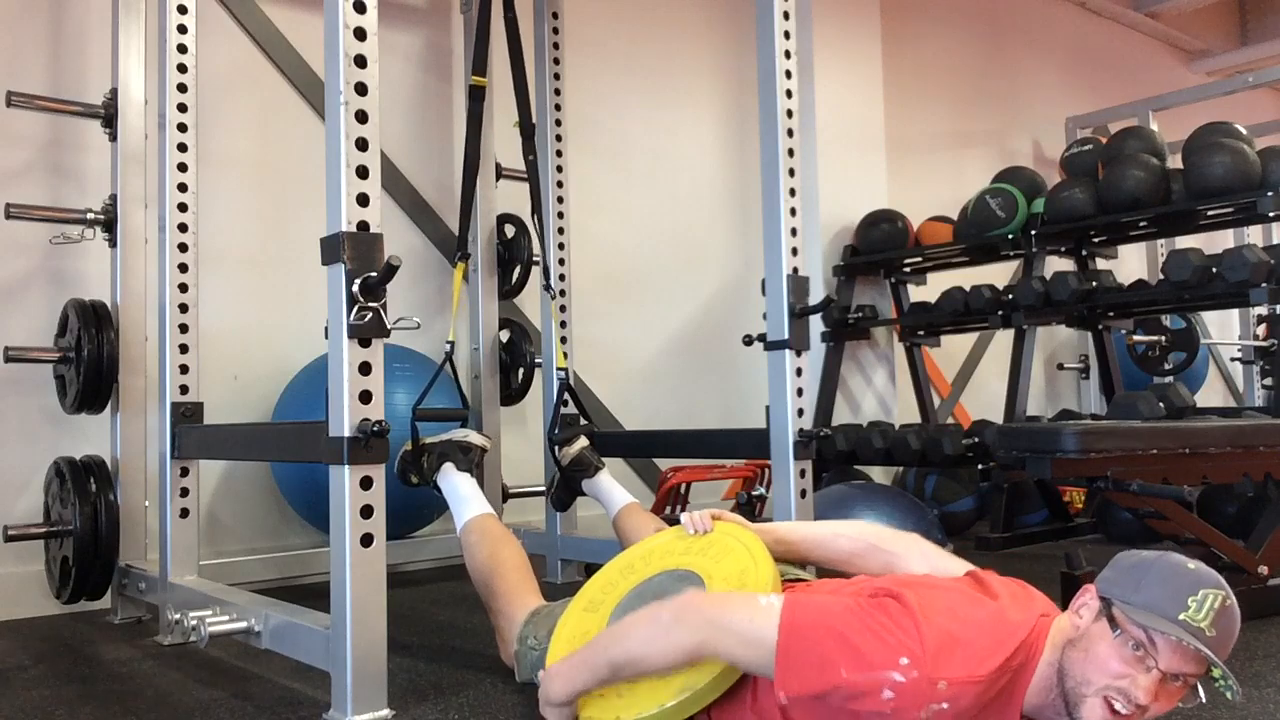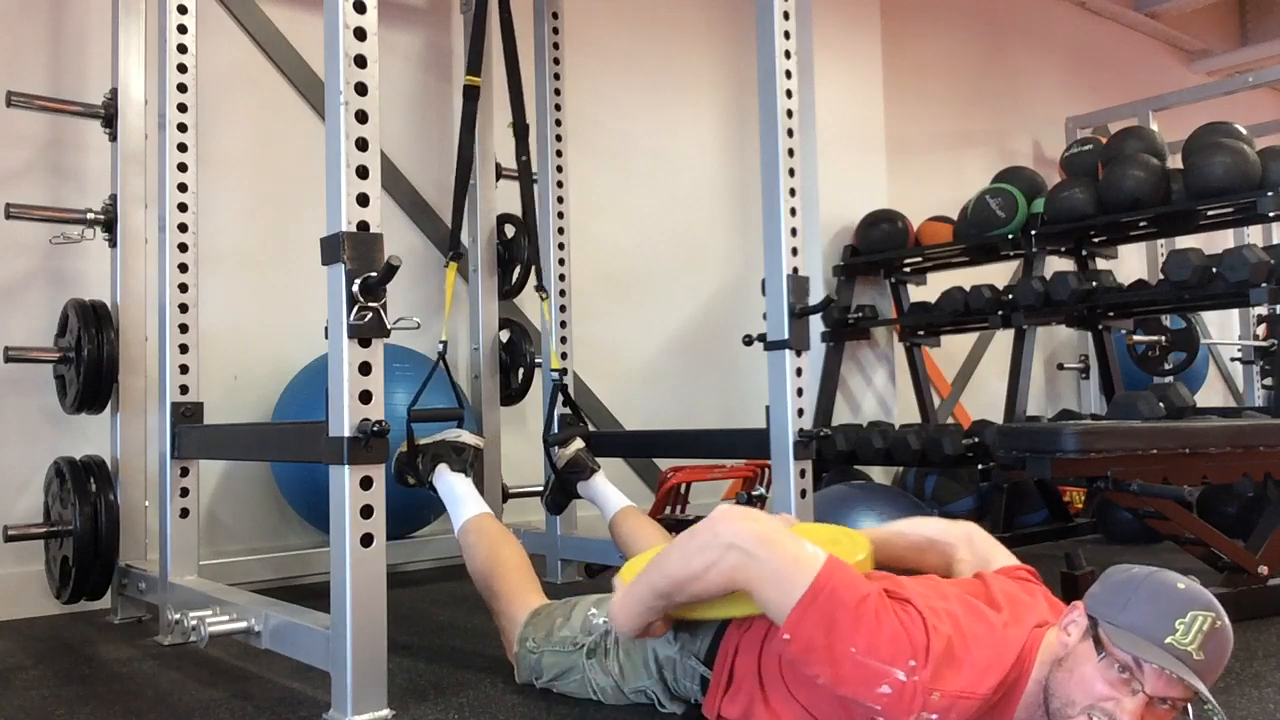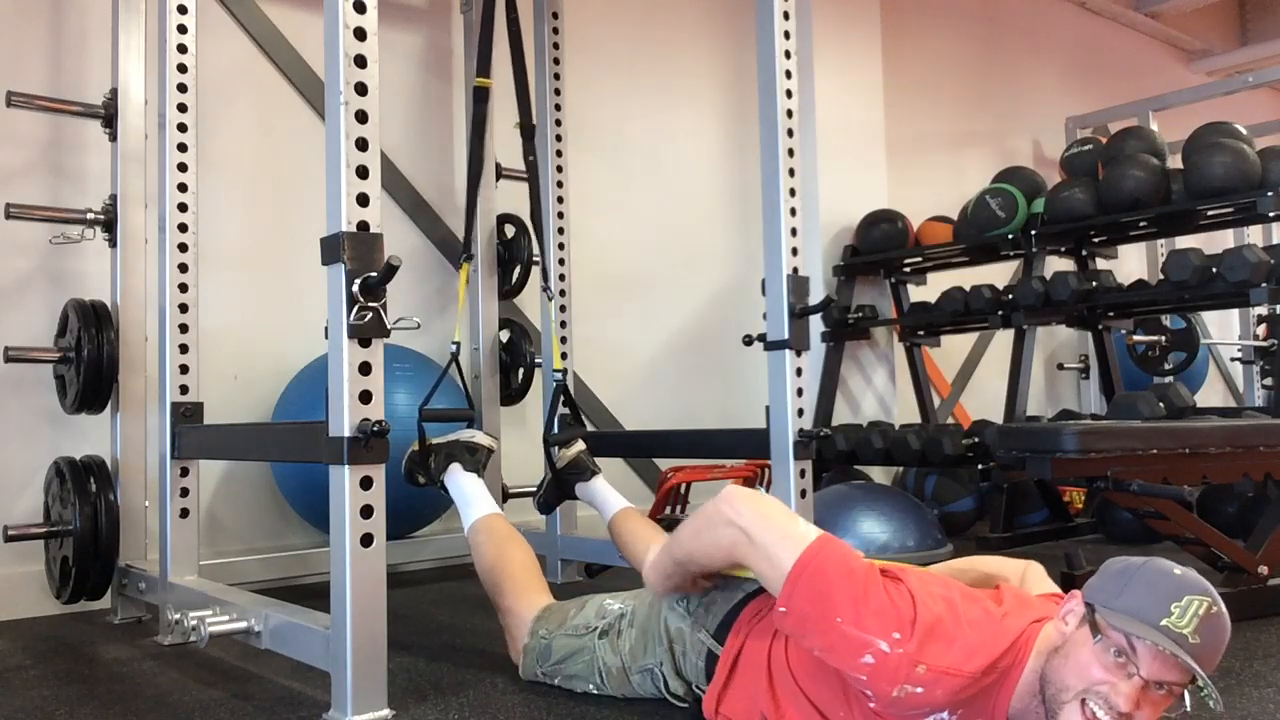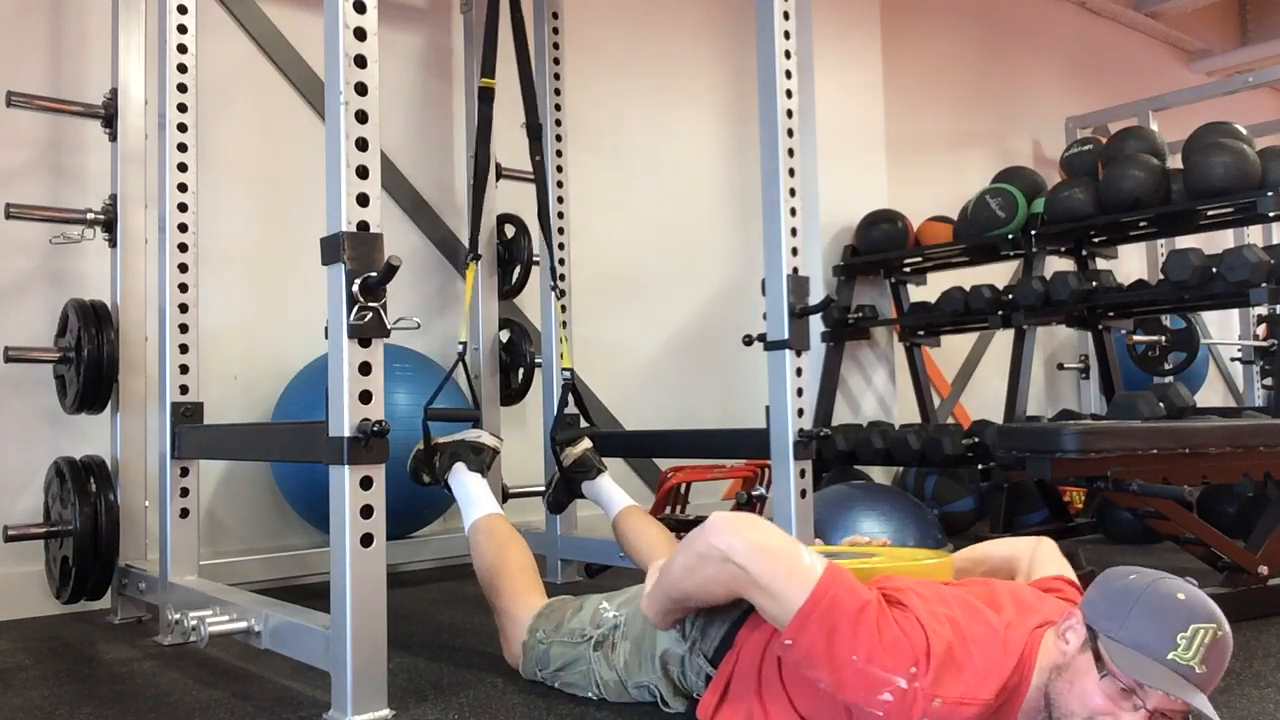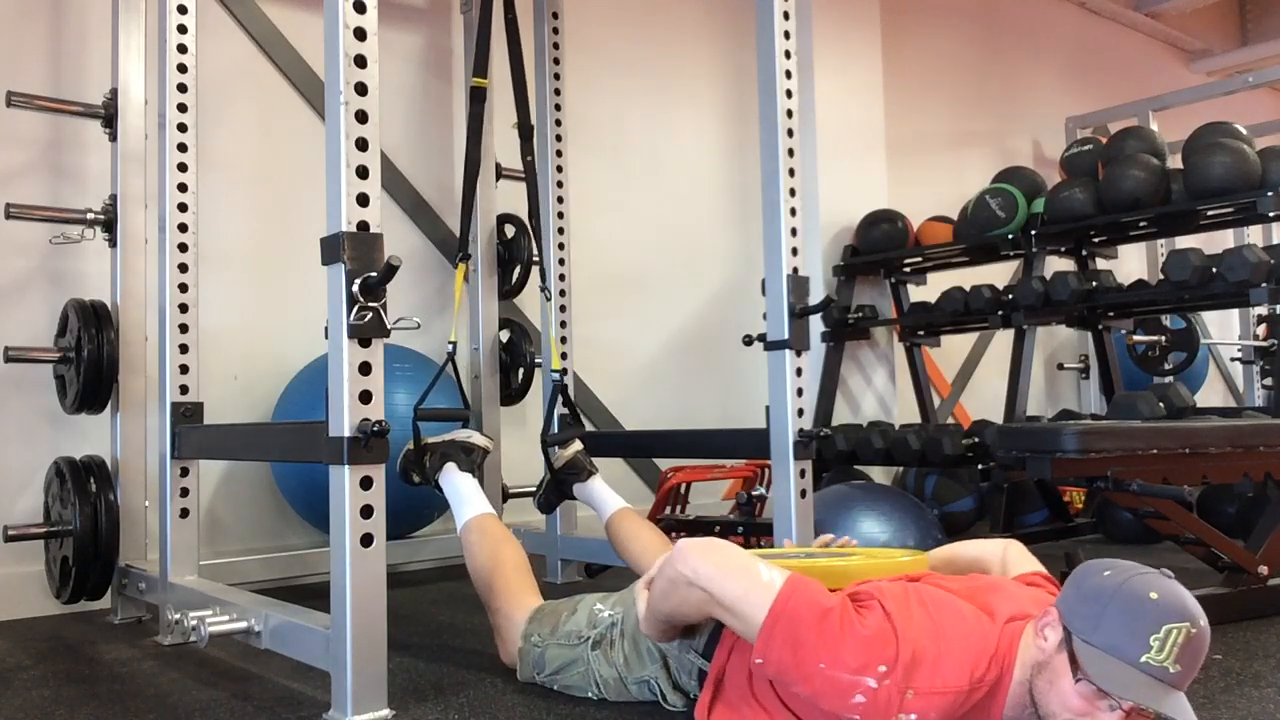
dt=0.5s
person 1, frame 1
left shoulder: (1034, 619)
left elbow: (890, 546)
right elbow: (698, 622)
left wrist: (757, 536)
left hip: (760, 590)
right knee: (526, 635)
left ankle: (591, 471)
right ankle: (454, 473)
person 1, frame 2
left shoulder: (1038, 616)
left elbow: (959, 537)
right elbow: (735, 534)
left wrist: (841, 547)
right wrist: (634, 609)
left hip: (760, 618)
left knee: (672, 563)
right knee: (532, 637)
left ankle: (586, 475)
right ankle: (451, 472)
person 1, frame 3
left shoulder: (1063, 645)
right shoulder: (920, 648)
left elbow: (1023, 571)
right elbow: (741, 511)
right wrist: (665, 574)
left hip: (777, 616)
right hip: (711, 634)
left knee: (672, 566)
right knee: (534, 637)
left ankle: (581, 476)
right ankle: (462, 473)
person 1, frame 4
left shoulder: (1061, 620)
left elbow: (1038, 551)
right elbow: (733, 537)
right wrist: (660, 601)
left hip: (771, 630)
right hip: (704, 652)
left knee: (671, 565)
right knee: (529, 636)
left ankle: (592, 475)
right ankle: (465, 473)
person 1, frame 5
left shoulder: (1053, 614)
left elbow: (1006, 550)
right elbow: (700, 561)
right wrist: (658, 617)
left hip: (762, 610)
right hip: (697, 653)
left knee: (672, 576)
right knee: (524, 637)
left ankle: (579, 476)
right ankle: (458, 475)
